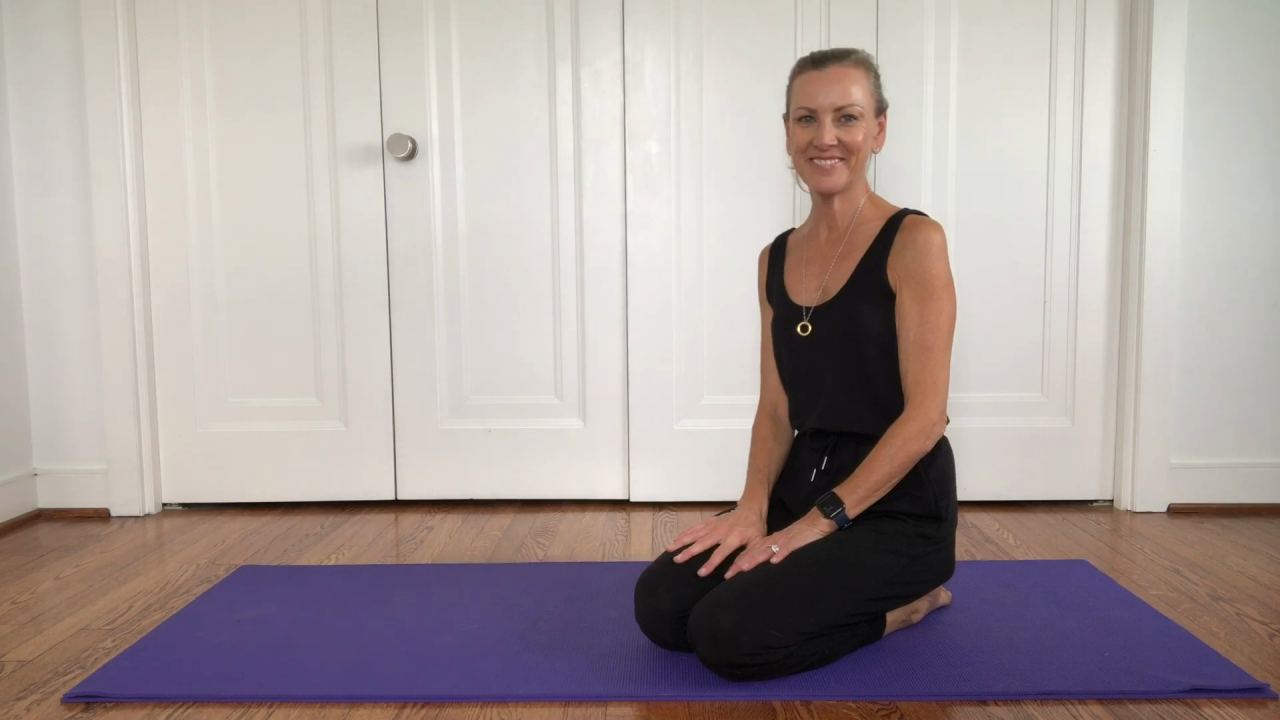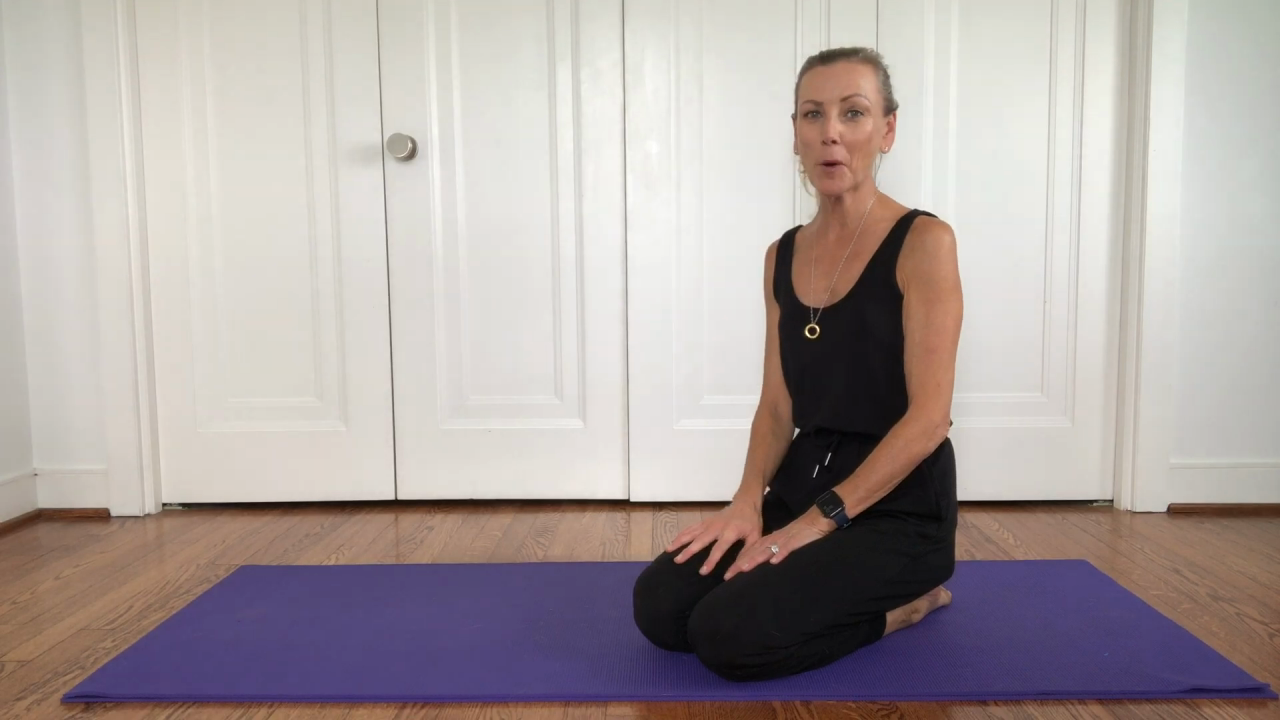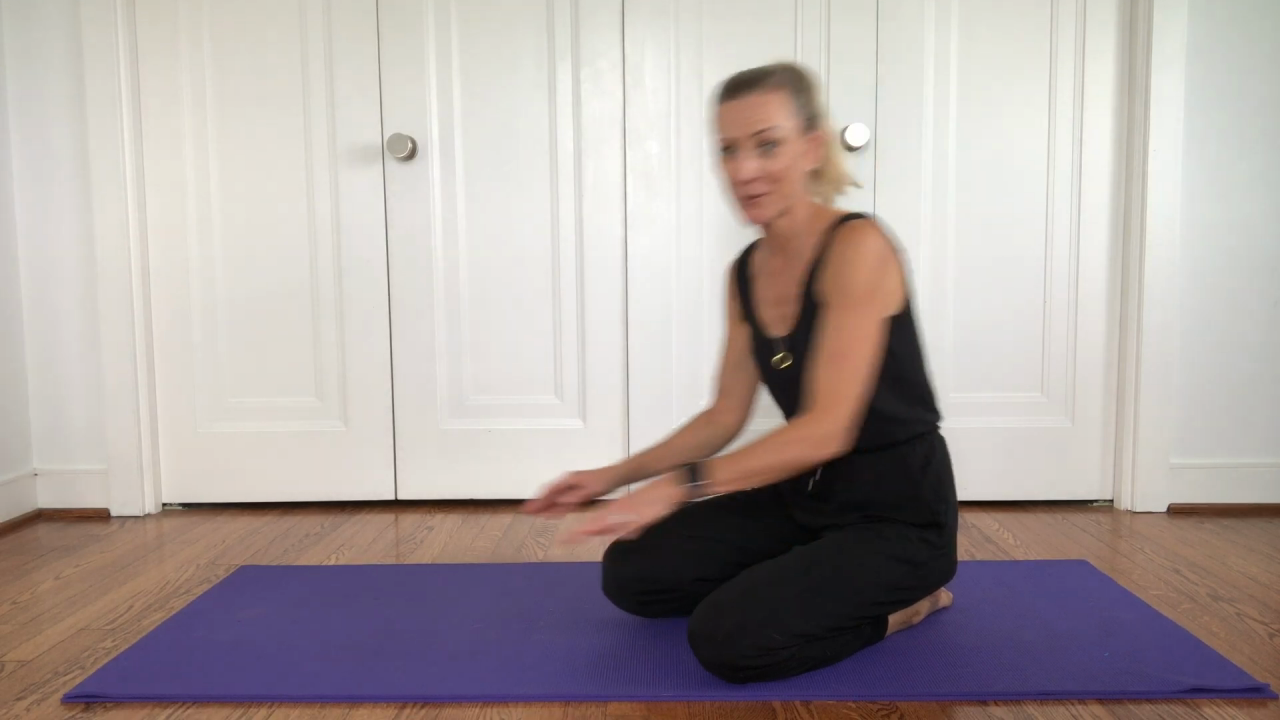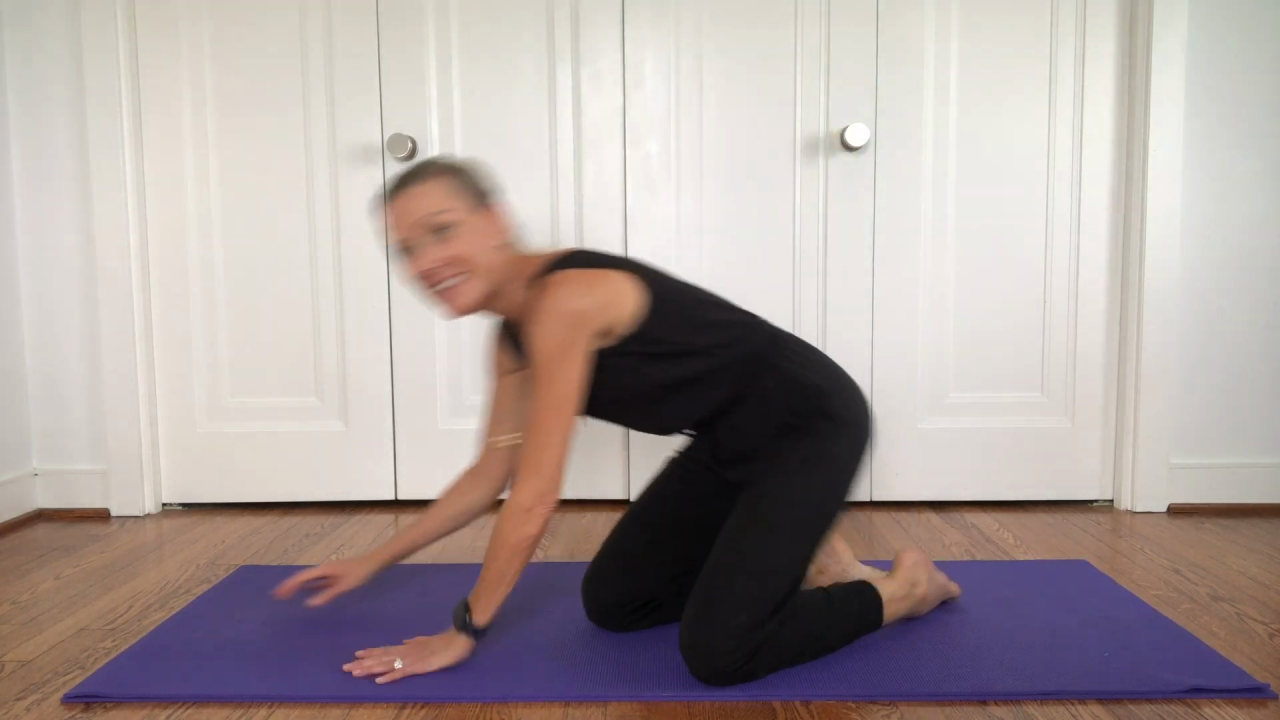
dt=0.4s
person 1, frame 1
left shoulder: (913, 241)
right shoulder: (776, 258)
left elbow: (924, 415)
right elbow: (776, 408)
left wrist: (823, 520)
right wrist: (754, 506)
left hip: (896, 505)
right hip: (804, 486)
left knee: (729, 634)
right knee: (661, 607)
left ankle: (903, 599)
right ankle: (851, 589)
person 1, frame 2
left shoulder: (923, 243)
right shoulder: (782, 255)
left elbow: (928, 419)
right elbow: (777, 405)
left wrist: (821, 521)
right wrist: (748, 501)
left hip: (896, 507)
right hip: (802, 485)
left knee: (727, 635)
right knee: (660, 608)
left ankle: (901, 602)
right ankle: (834, 588)
person 1, frame 3
left shoulder: (858, 247)
right shoulder: (745, 273)
left elbow: (827, 429)
right elbow: (723, 418)
left wrist: (678, 488)
right wrist: (614, 477)
left hip: (896, 512)
right hip: (807, 496)
left knee: (726, 640)
right knee: (631, 575)
left ankle: (901, 600)
right ankle: (829, 586)
person 1, frame 4
left shoulder: (563, 298)
right shoulder: (516, 336)
left elbow: (534, 500)
right elbow: (490, 475)
left wrist: (464, 631)
right wrist: (372, 562)
left hip: (807, 425)
right hip: (728, 439)
left knee: (716, 650)
right knee: (609, 601)
left ankle: (896, 590)
right ankle: (798, 556)
